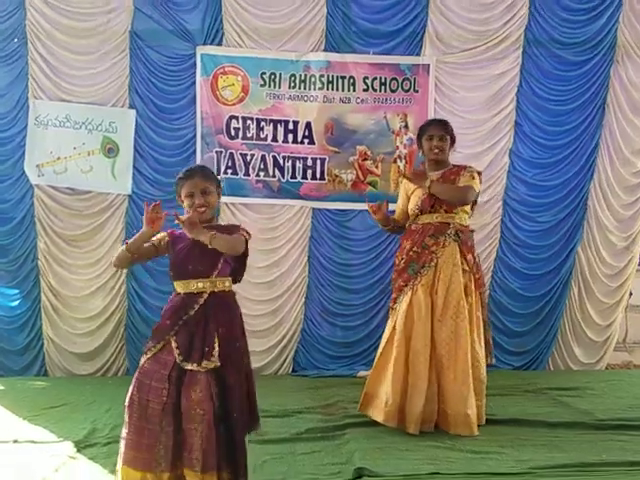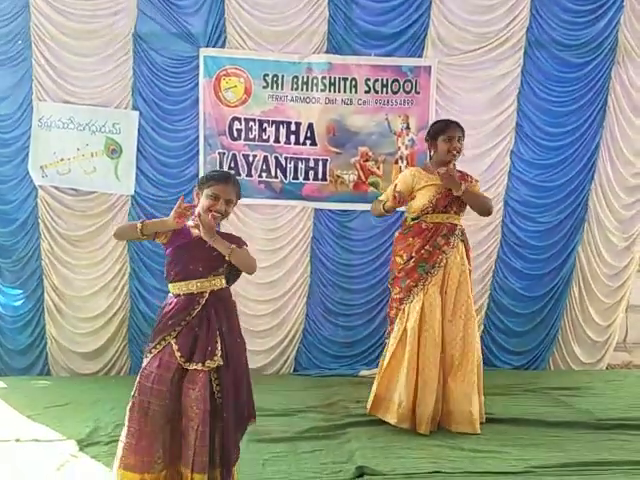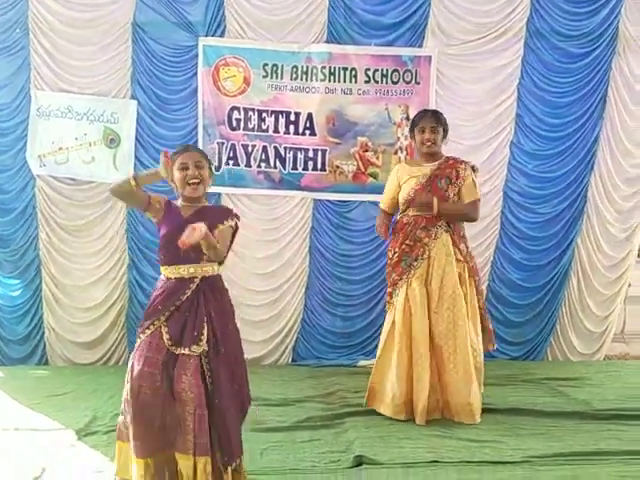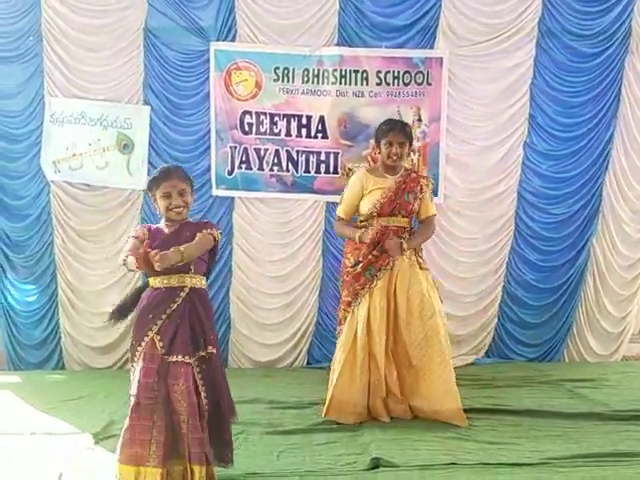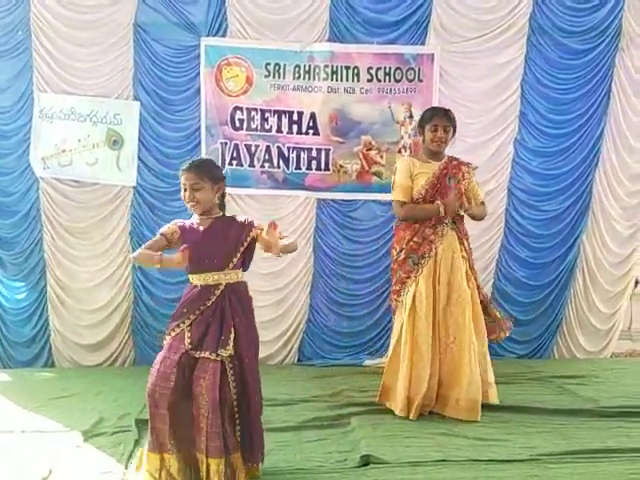
dt=1s
person 1, frame 1
left shoulder: (231, 233)
right shoulder: (173, 238)
left elbow: (235, 247)
right elbow: (119, 262)
left wrist: (200, 232)
right wrist: (147, 232)
left hip: (217, 325)
right hip: (178, 324)
left knee: (207, 406)
right knee: (153, 397)
person 1, frame 2
left shoulder: (232, 242)
right shoulder: (173, 232)
left elbow: (250, 267)
right elbow: (119, 234)
left wrist: (212, 237)
right wrist: (168, 223)
left hip: (215, 324)
right hip: (177, 322)
left knee: (207, 404)
right knee: (155, 399)
person 1, frame 3
left shoulder: (223, 215)
right shoulder: (163, 208)
left elbow: (219, 253)
right elbow: (117, 191)
left wrist: (204, 234)
right wrist: (157, 174)
left hip: (207, 307)
right hip: (166, 305)
left knee: (199, 389)
right knee: (145, 383)
person 1, frame 4
left shoulder: (205, 230)
right shoulder: (146, 232)
left elbow: (193, 250)
right elbow: (130, 253)
left wrist: (166, 258)
right wrist: (137, 260)
left hip: (191, 317)
right hip: (153, 316)
left knee: (192, 393)
right knee: (150, 393)
person 1, frame 5
left shoulder: (241, 227)
right shoulder: (180, 230)
left elbow: (291, 243)
right elbow: (139, 255)
left wrist: (277, 244)
right wrist: (166, 262)
left hip: (232, 312)
right hip: (194, 312)
left knee: (222, 387)
right knee: (167, 380)
person 2, frame 1
left shoulder: (465, 173)
right shoulder: (410, 182)
left elbow: (465, 197)
right elbow: (399, 225)
left wrist: (428, 184)
right wrist: (383, 219)
left hip: (455, 260)
right hip: (417, 259)
left knee: (454, 329)
right knee: (413, 327)
left ankle: (452, 408)
right ankle: (414, 407)
person 2, frame 2
left shoulder: (466, 179)
right shoulder: (413, 175)
left elbow: (487, 209)
right elbow: (376, 208)
left wrist: (457, 187)
right wrist: (390, 204)
left hip: (452, 260)
right hip: (417, 258)
left knee: (454, 329)
right knee: (417, 326)
left ankle: (452, 406)
right ankle: (411, 405)
person 2, frame 3
left shoulder: (459, 168)
right shoulder: (401, 171)
left elbow: (472, 211)
right elbow: (385, 213)
left wrist: (434, 205)
right wrist: (382, 224)
left hip: (447, 253)
right hip: (409, 252)
left knee: (450, 323)
right knee: (408, 320)
left ankle: (451, 398)
right ankle: (406, 397)
person 2, frame 4
left shoulder: (418, 182)
right shoulder: (362, 178)
left elbow: (428, 225)
right elbow: (340, 223)
left wrist: (404, 245)
right wrist: (360, 235)
left hip: (404, 262)
right hip: (366, 263)
left knee: (421, 328)
right knee: (366, 331)
left ankle: (423, 400)
right ankle: (359, 403)
person 2, frame 5
left shoulder: (461, 169)
right shoulder: (407, 165)
left elbow: (481, 212)
right elbow: (401, 211)
left wrist: (464, 204)
right wrist: (442, 207)
left hip: (452, 251)
right hip: (416, 252)
left knee: (455, 320)
right knee: (418, 321)
left ankle: (452, 394)
right ankle: (412, 395)
